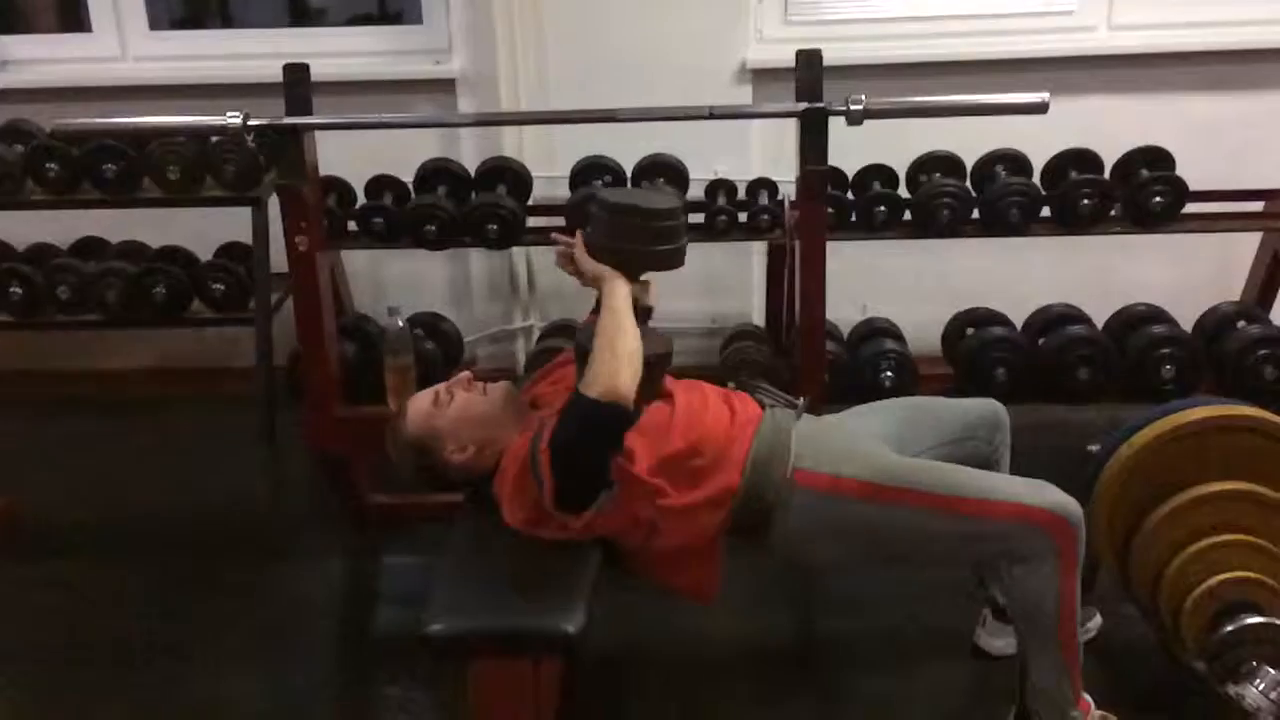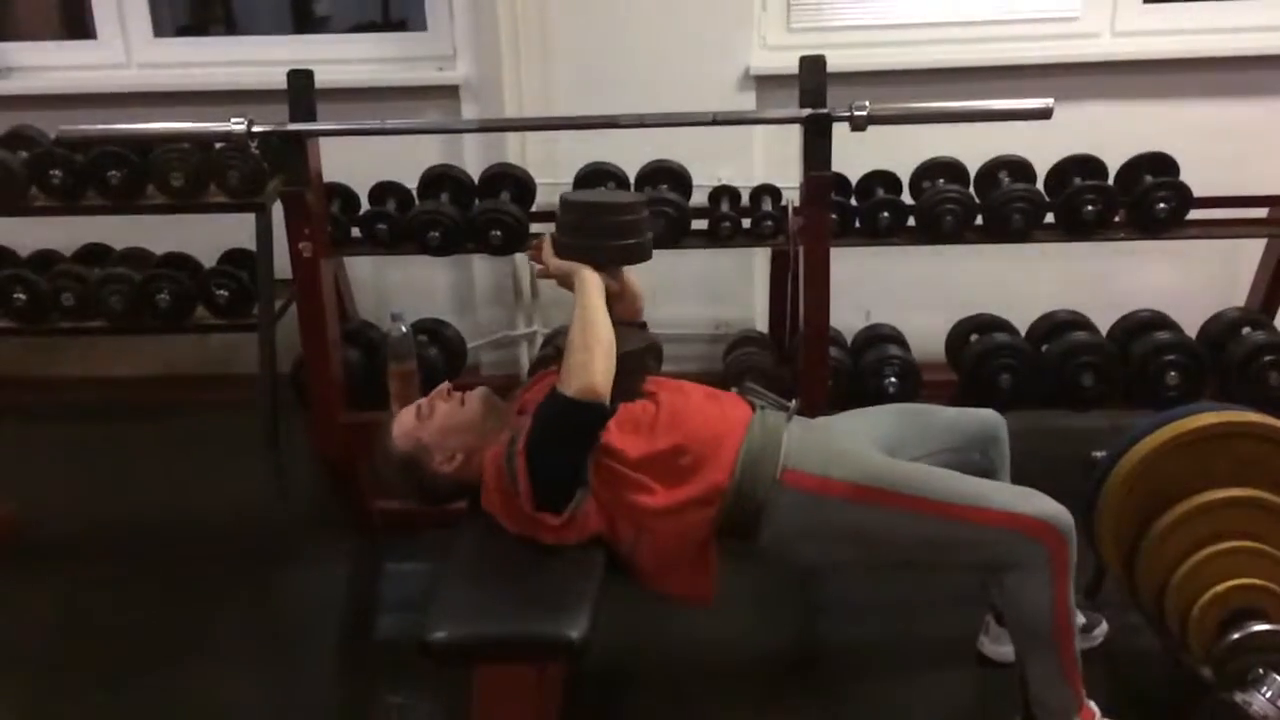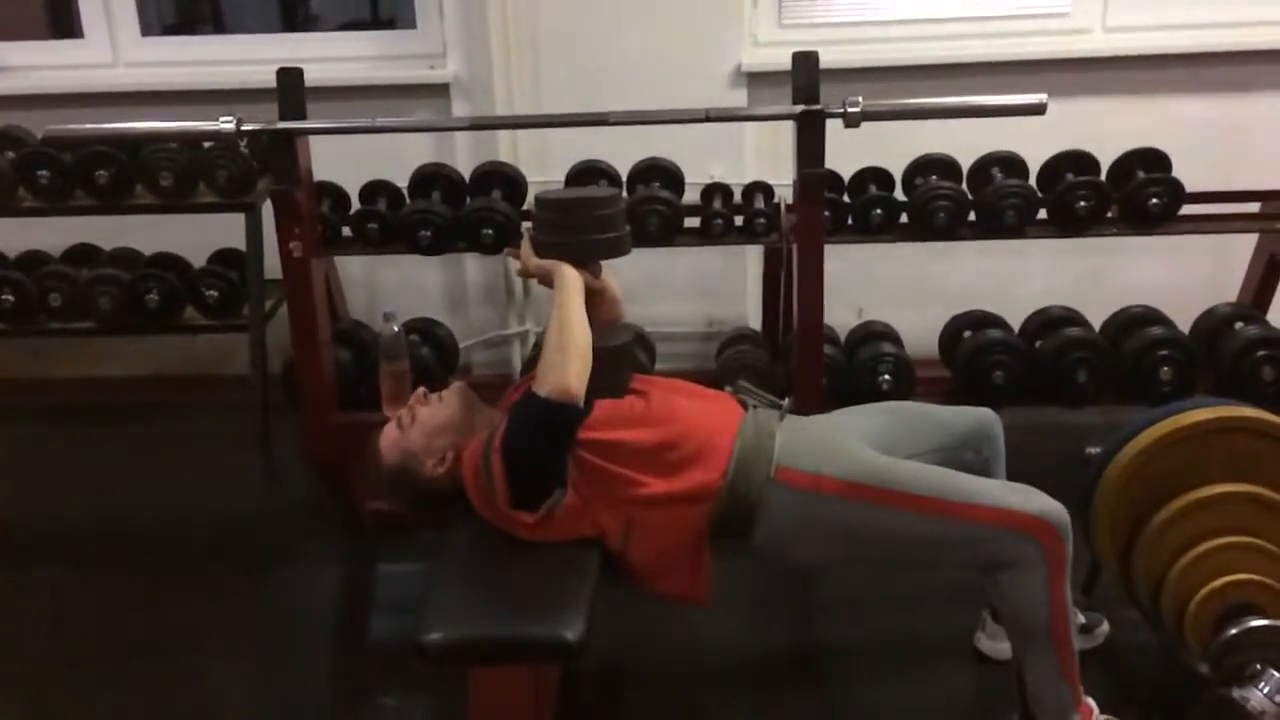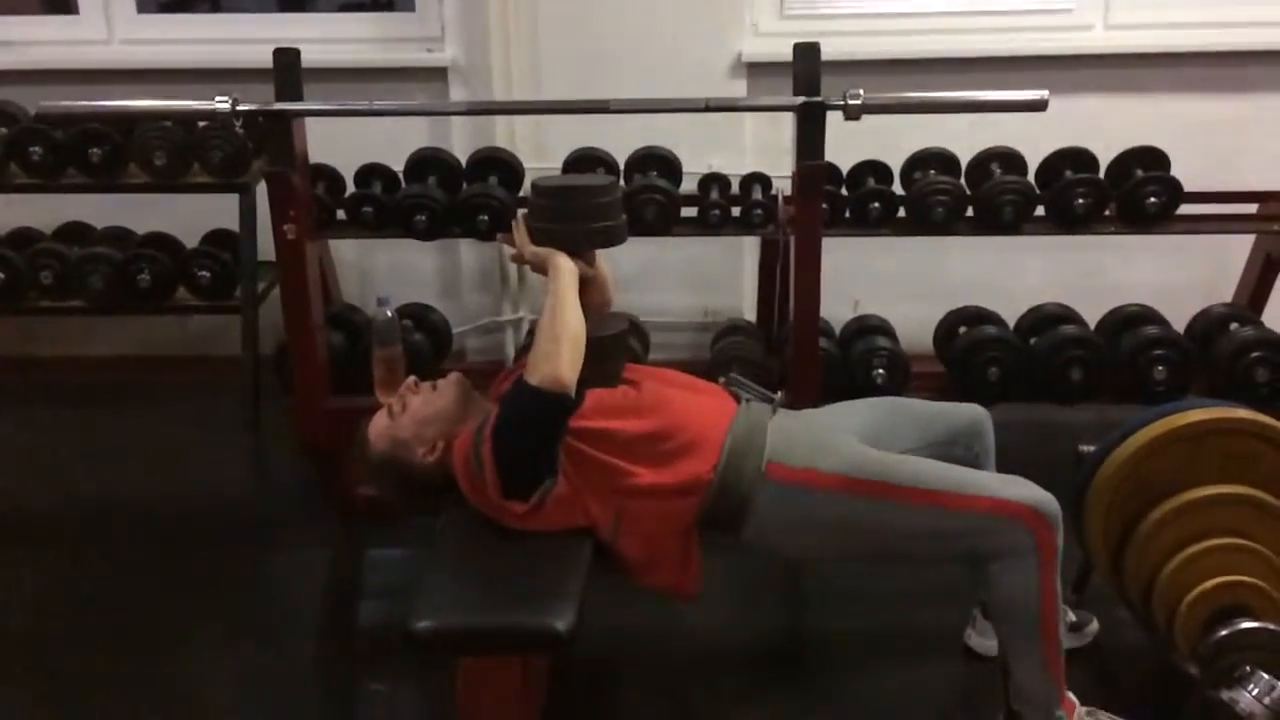
dt=0.5s
person 1, frame 1
left shoulder: (539, 401)
right shoulder: (535, 472)
left elbow: (615, 348)
right elbow: (613, 398)
left wrist: (609, 276)
right wrist: (615, 283)
left hip: (784, 432)
right hip: (791, 485)
left knee: (986, 421)
right knee: (1053, 520)
left ankle: (1011, 600)
person 1, frame 2
left shoulder: (526, 414)
right shoulder: (517, 471)
left elbow: (623, 345)
right elbow: (588, 399)
left wrist: (607, 276)
right wrist: (585, 282)
left hip: (775, 437)
right hip: (779, 486)
left knee: (985, 433)
right knee: (1045, 529)
left ankle: (1017, 613)
person 1, frame 3
left shoulder: (511, 414)
right shoulder: (503, 469)
left elbow: (607, 340)
right elbow: (563, 392)
left wrist: (584, 278)
right wrist: (563, 276)
left hip: (769, 435)
right hip: (775, 486)
left knee: (975, 431)
right knee: (1039, 525)
left ankle: (1019, 613)
person 1, frame 4
left shoulder: (500, 403)
right shoulder: (494, 455)
left elbow: (593, 330)
right elbow: (554, 379)
left wrist: (578, 263)
right wrist: (557, 264)
left hip: (765, 429)
right hip: (764, 479)
left knee: (968, 427)
right knee: (1030, 515)
left ankle: (1008, 611)
